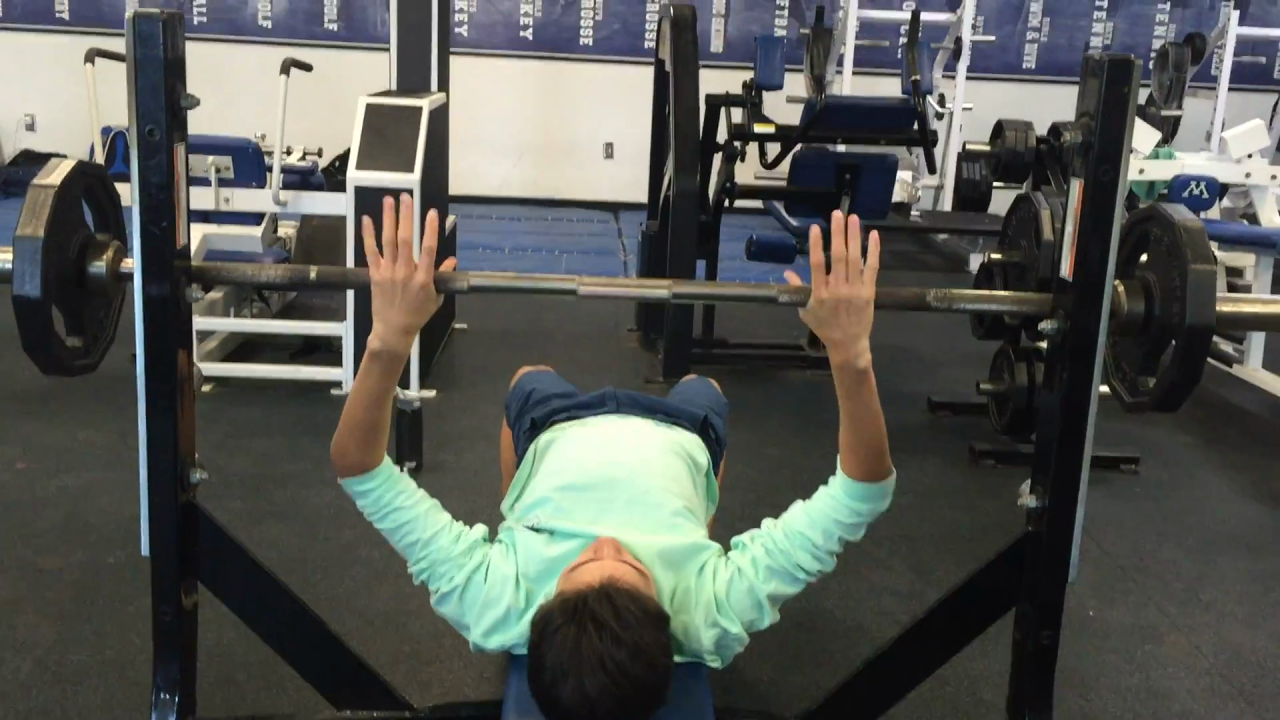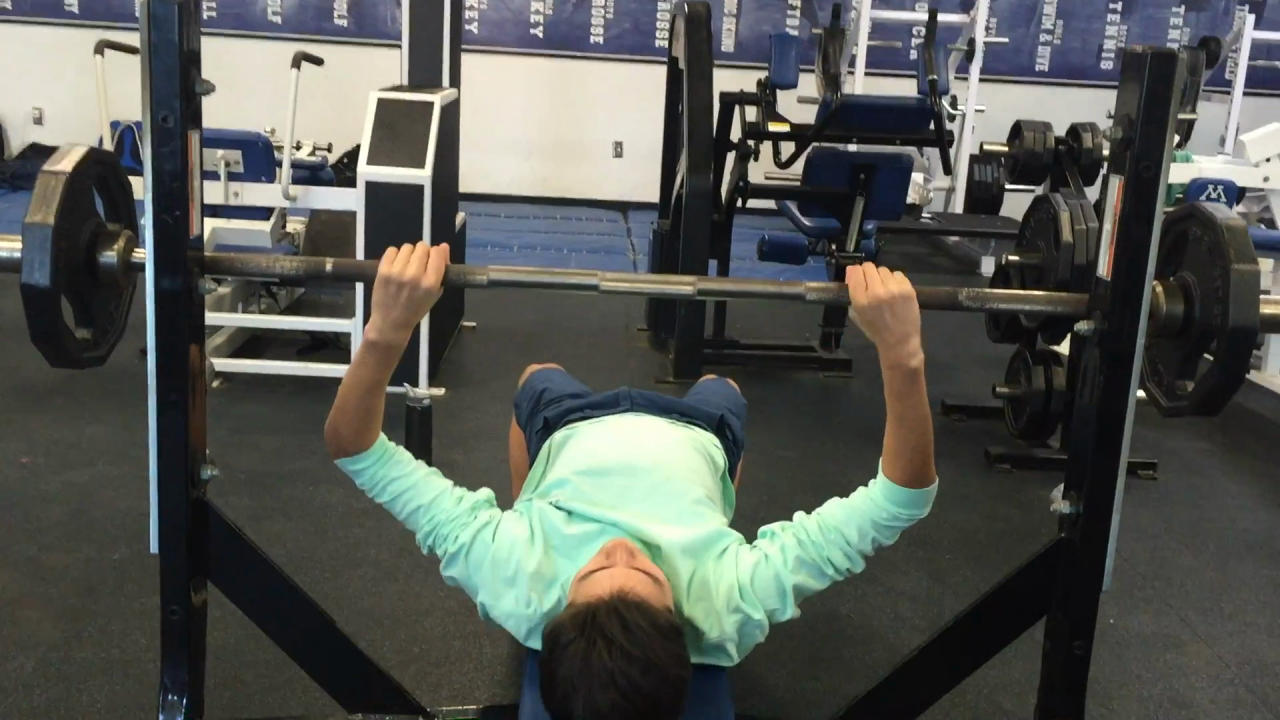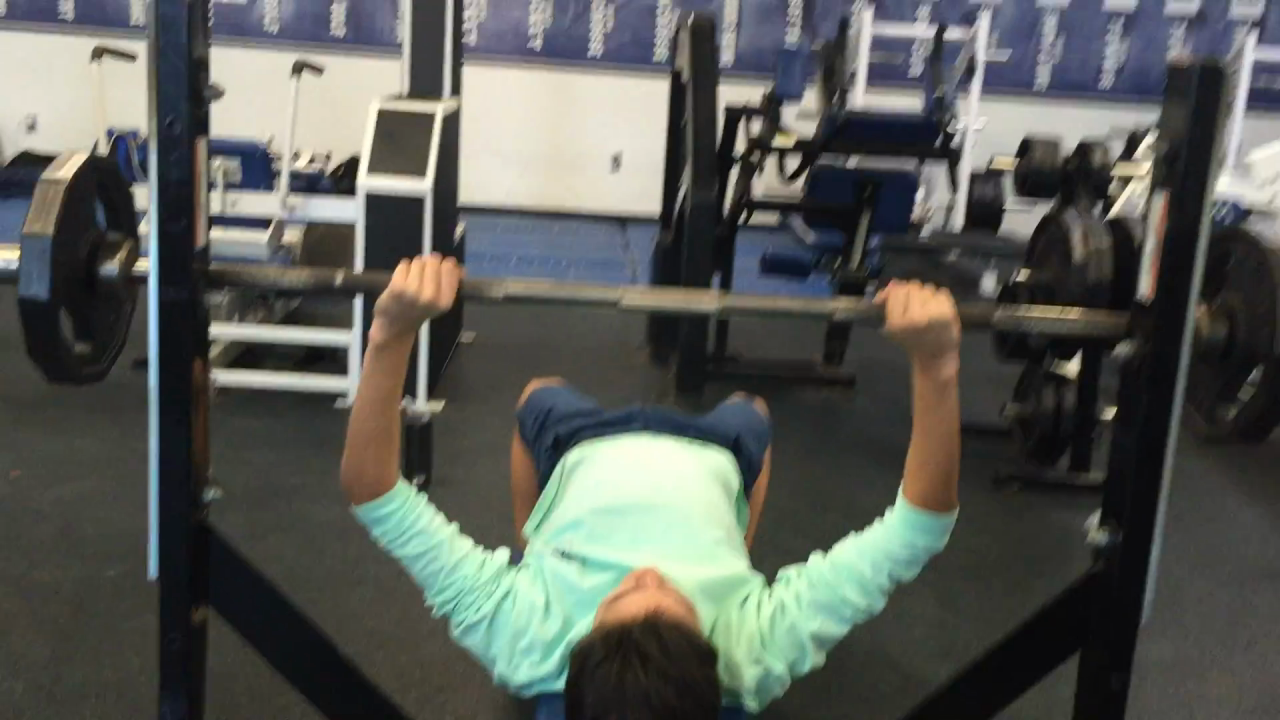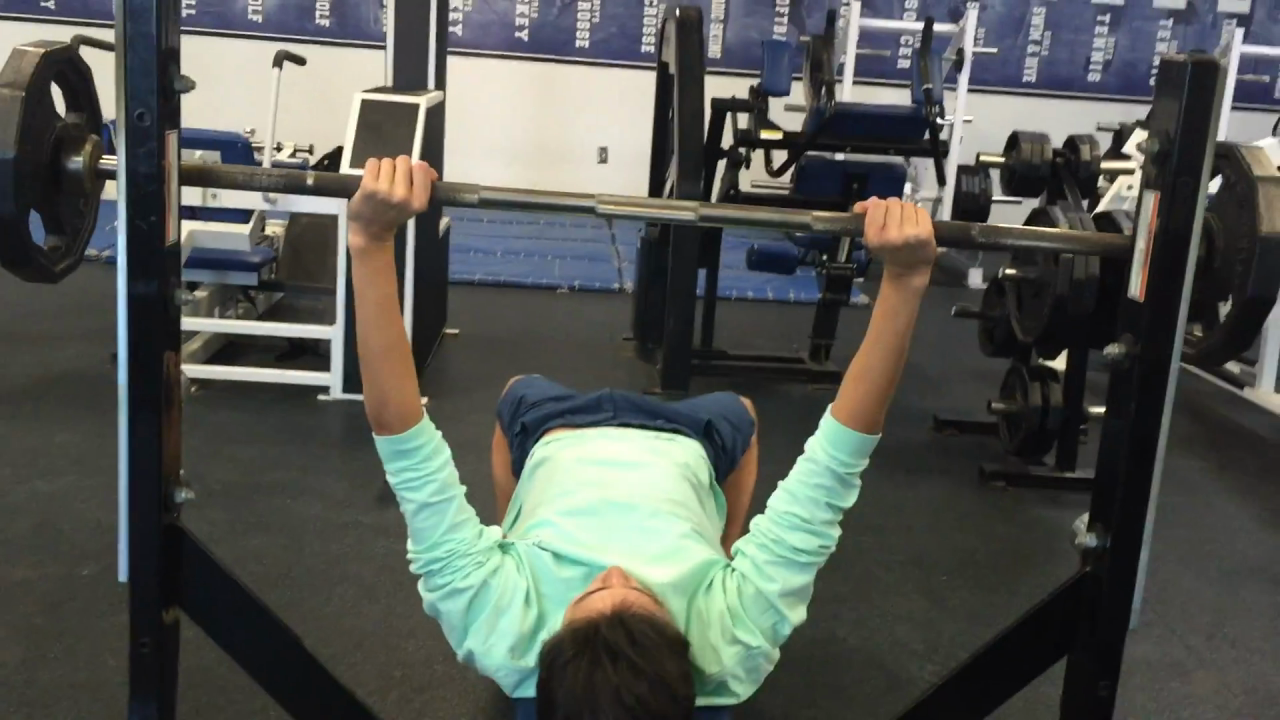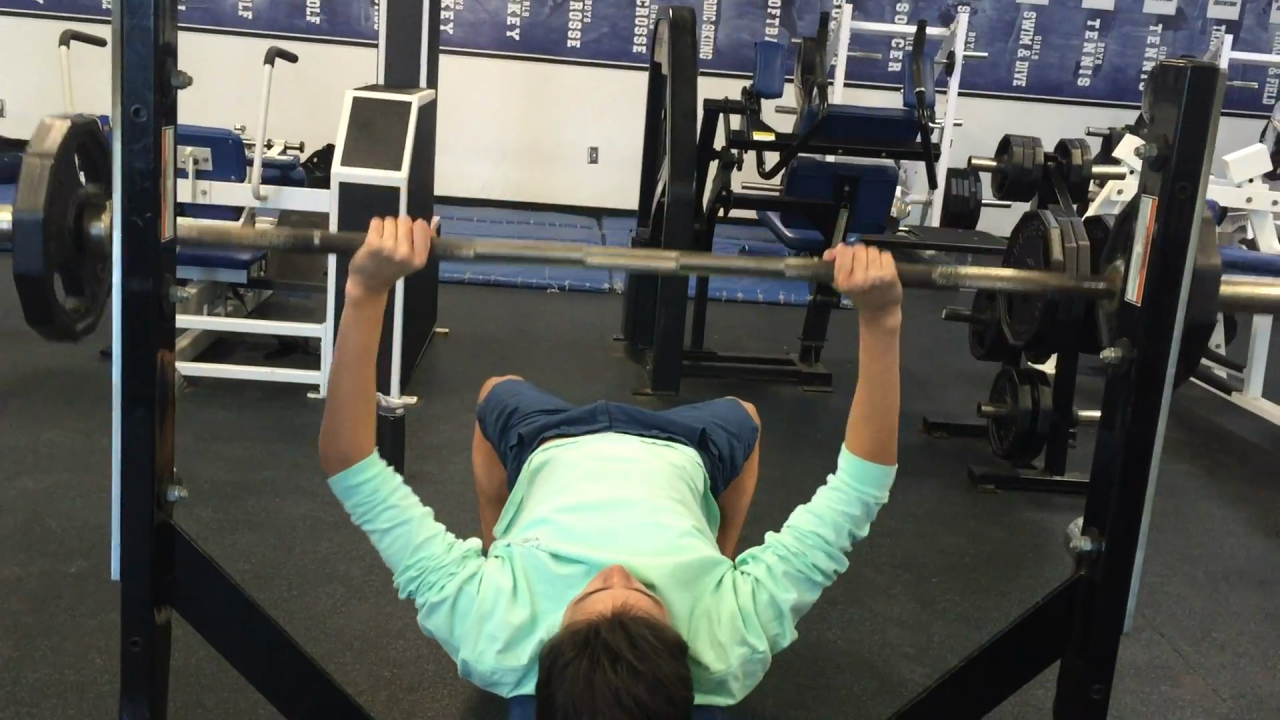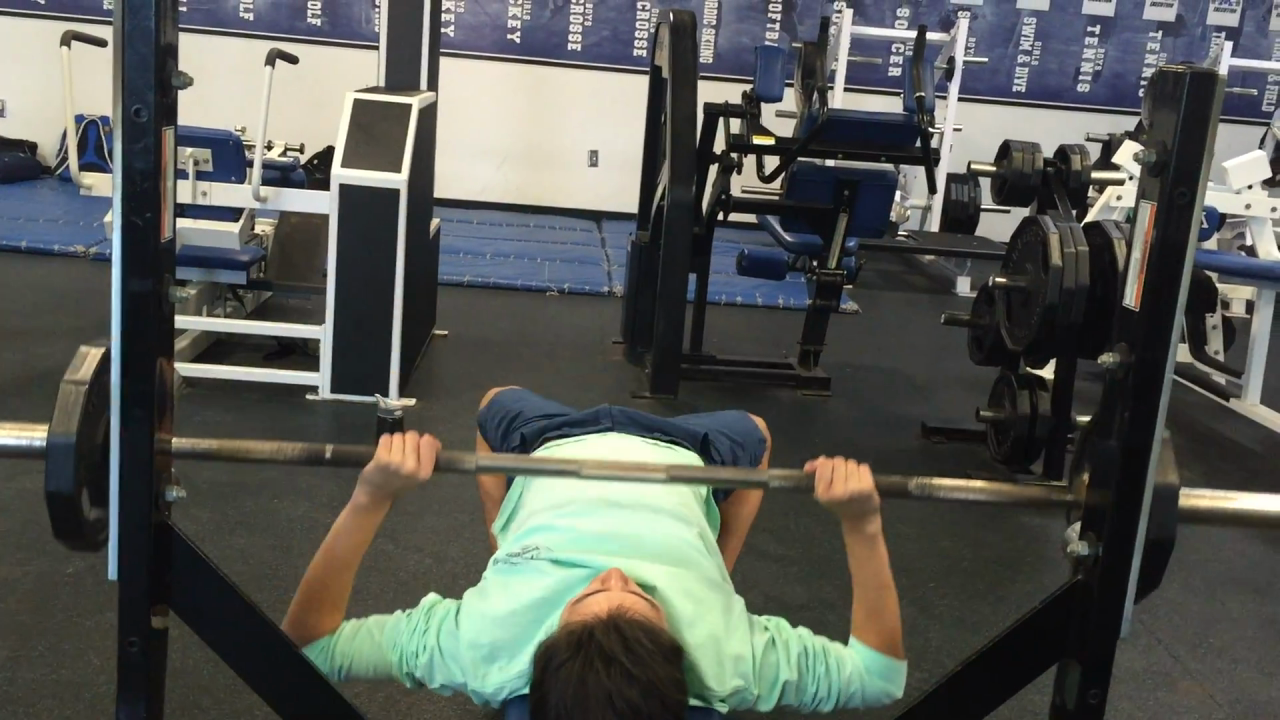
dt=0.7s
person 1, frame 1
left shoulder: (500, 607)
right shoulder: (710, 613)
left elbow: (359, 470)
right elbow: (864, 490)
left wrist: (388, 340)
right wrist: (848, 352)
left knee: (530, 381)
right knee: (702, 391)
person 1, frame 2
left shoulder: (516, 587)
right shoulder: (730, 603)
left elbow: (356, 451)
right elbow: (901, 500)
left wrist: (386, 330)
right wrist: (900, 351)
left knee: (541, 378)
right knee: (720, 389)
person 1, frame 3
left shoulder: (524, 641)
right shoulder: (757, 651)
left elbow: (370, 494)
right elbow: (917, 529)
left wrist: (390, 336)
right wrist: (935, 367)
left knee: (543, 395)
right knee: (748, 412)
person 1, frame 4
left shoulder: (500, 631)
right shoulder: (732, 640)
left elbow: (404, 447)
right elbow: (839, 457)
left wrist: (370, 242)
right wrist: (904, 279)
left knee: (524, 396)
right knee: (734, 412)
person 1, frame 5
left shoulder: (495, 638)
right shoulder: (730, 641)
left elbow: (351, 472)
right elbow: (863, 485)
left wrist: (366, 293)
right wrist: (880, 320)
left knee: (501, 394)
right knee: (739, 416)
person 1, frame 6
left shoulder: (486, 650)
right shoulder: (727, 663)
left elbow: (308, 644)
left wrist: (370, 498)
right wrist: (863, 528)
left knee: (502, 404)
right knee: (749, 430)
